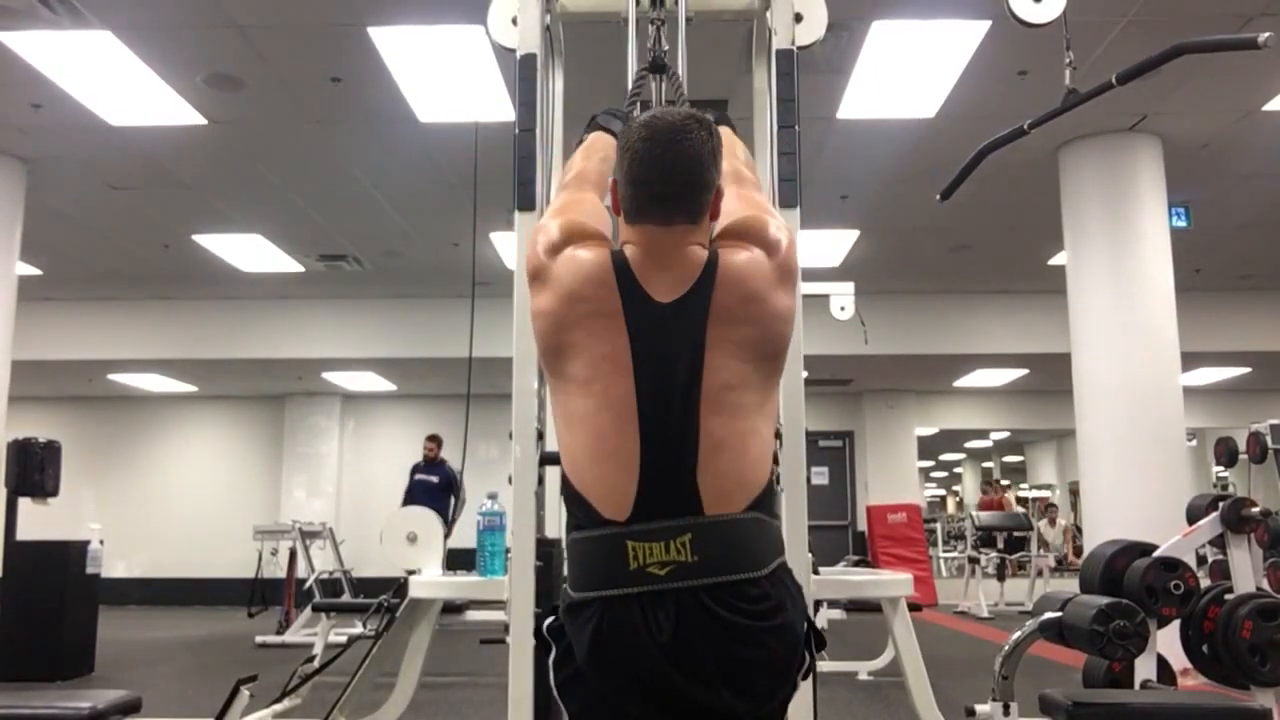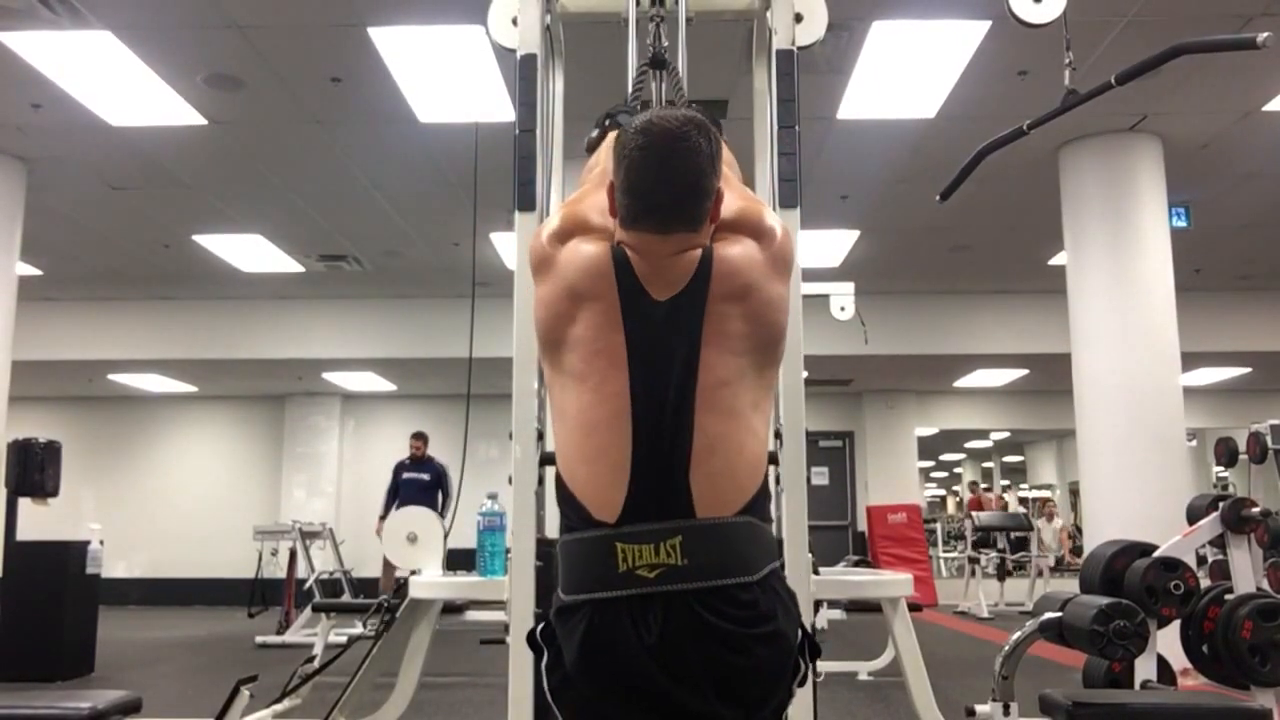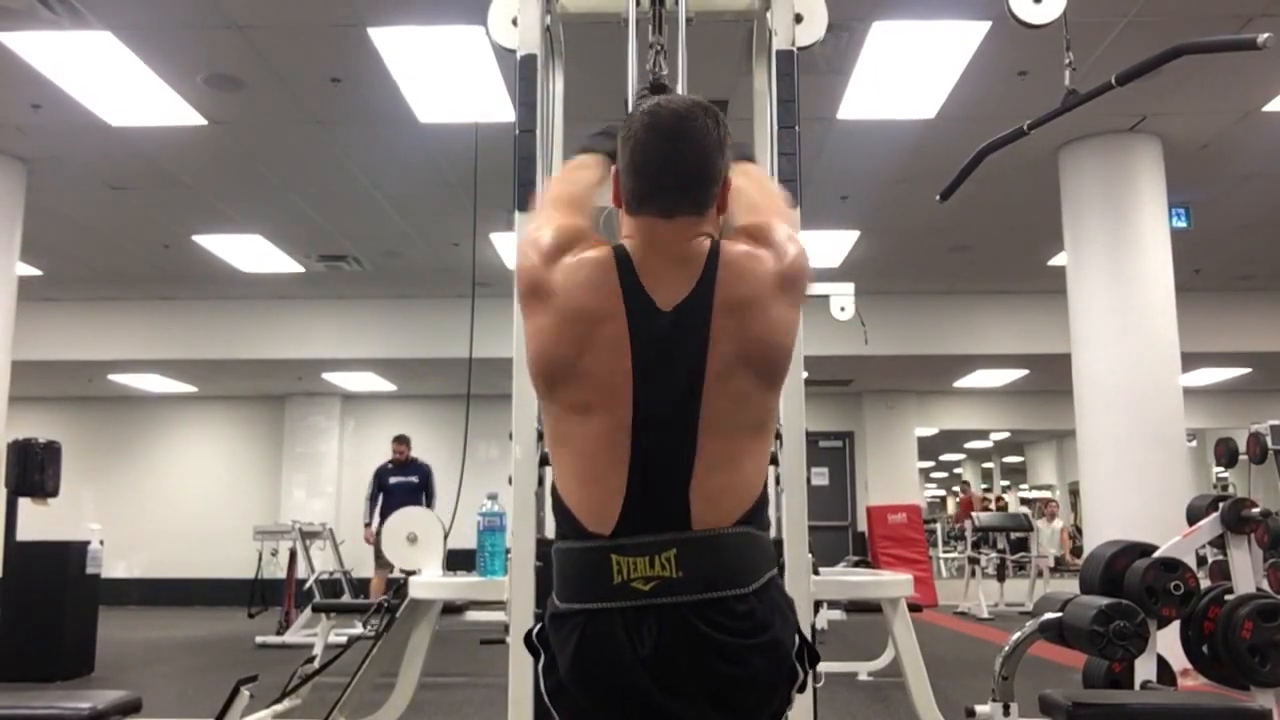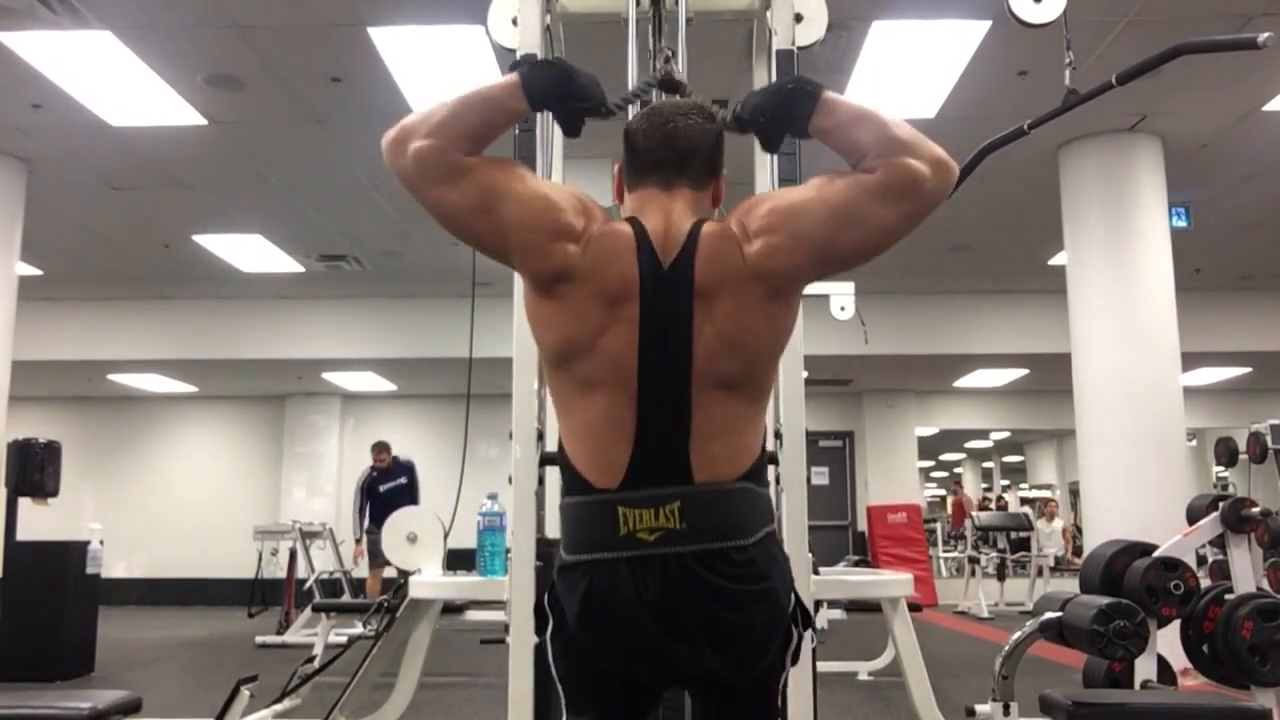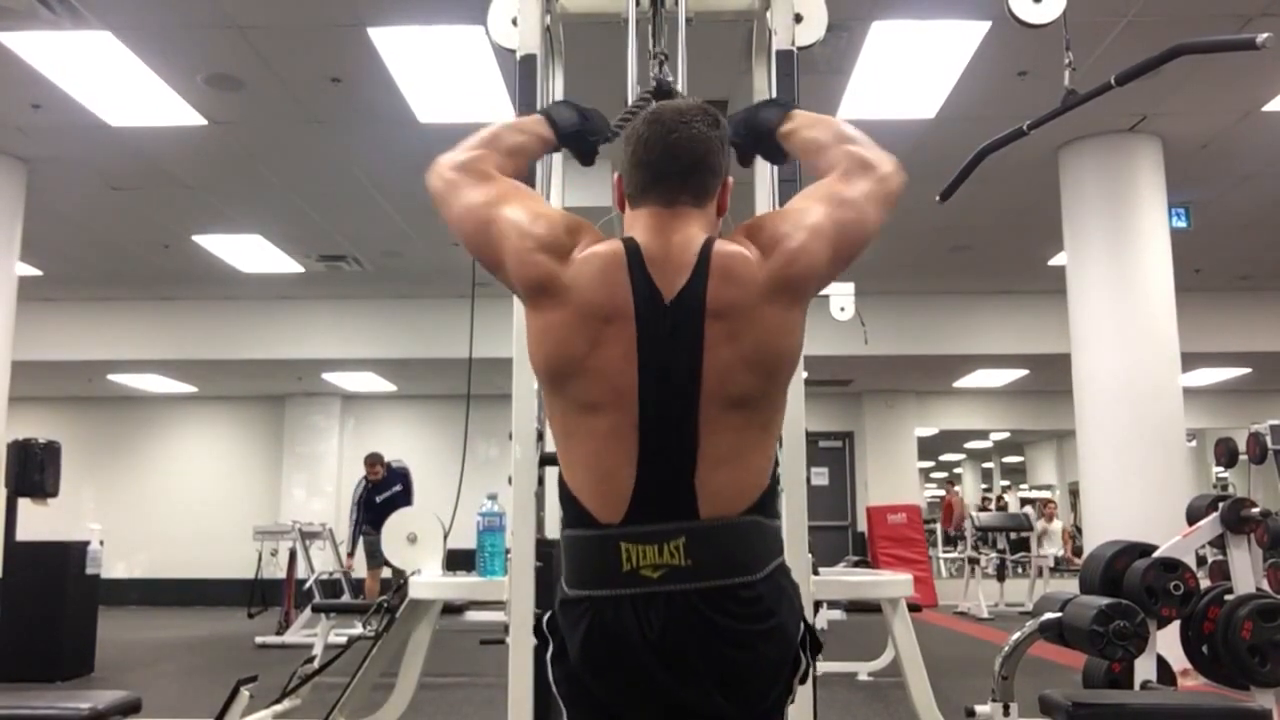
dt=0.3s
person 1, frame 1
left shoulder: (563, 271)
right shoulder: (761, 267)
left elbow: (579, 187)
right elbow: (740, 183)
left wrist: (605, 131)
right wrist: (715, 128)
left hip: (608, 621)
right hip: (747, 614)
person 1, frame 2
left shoulder: (565, 264)
right shoulder: (757, 261)
left elbow: (595, 184)
right elbow: (726, 180)
left wrist: (616, 132)
right wrist: (700, 136)
left hip: (601, 625)
right hip: (740, 617)
person 1, frame 3
left shoulder: (554, 275)
right shoulder: (769, 272)
left elbow: (559, 208)
right elbow: (762, 207)
left wrist: (594, 152)
right wrist: (740, 159)
left hip: (596, 632)
right hip: (739, 625)
person 1, frame 4
left shoulder: (565, 250)
right shoulder: (764, 250)
left elbow: (412, 151)
right elbow: (925, 172)
left wrist: (532, 84)
right wrist: (808, 103)
left hip: (601, 587)
right hip: (737, 578)
person 1, frame 5
left shoulder: (556, 270)
right shoulder: (775, 270)
left elbow: (457, 173)
right elbow: (872, 171)
left wrist: (555, 123)
right wrist: (777, 122)
left hip: (605, 622)
right hip: (744, 617)
